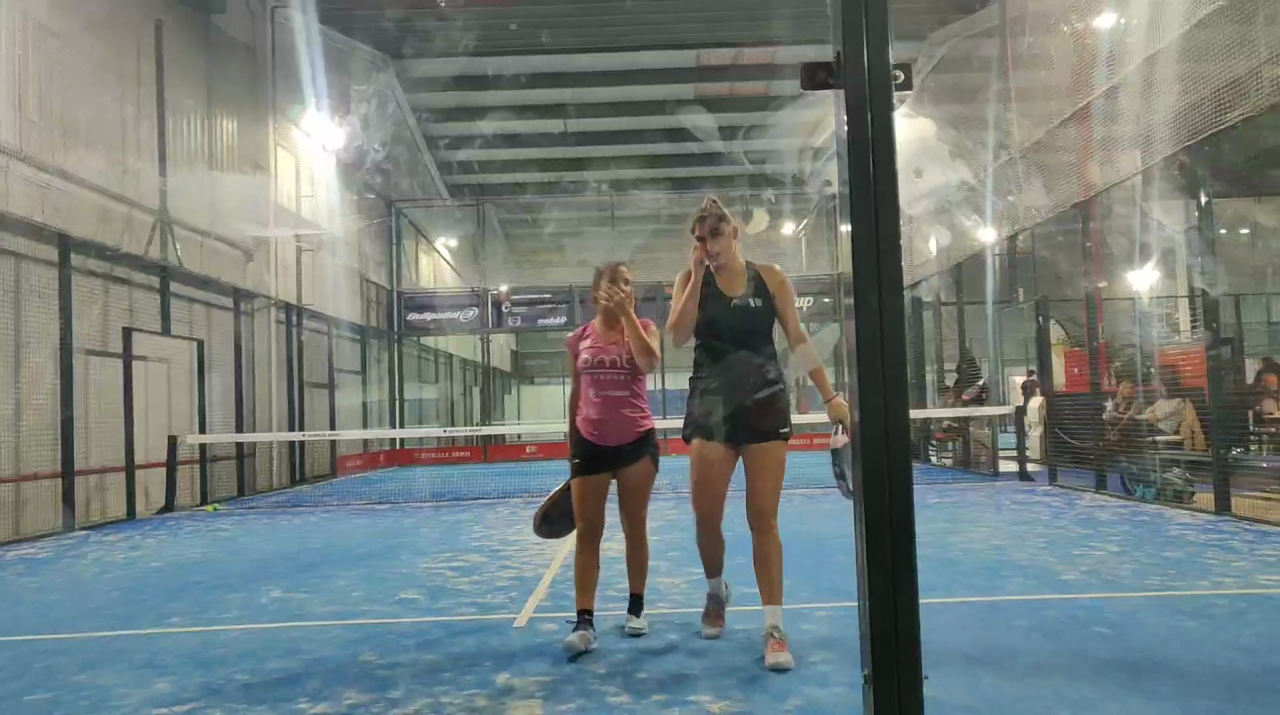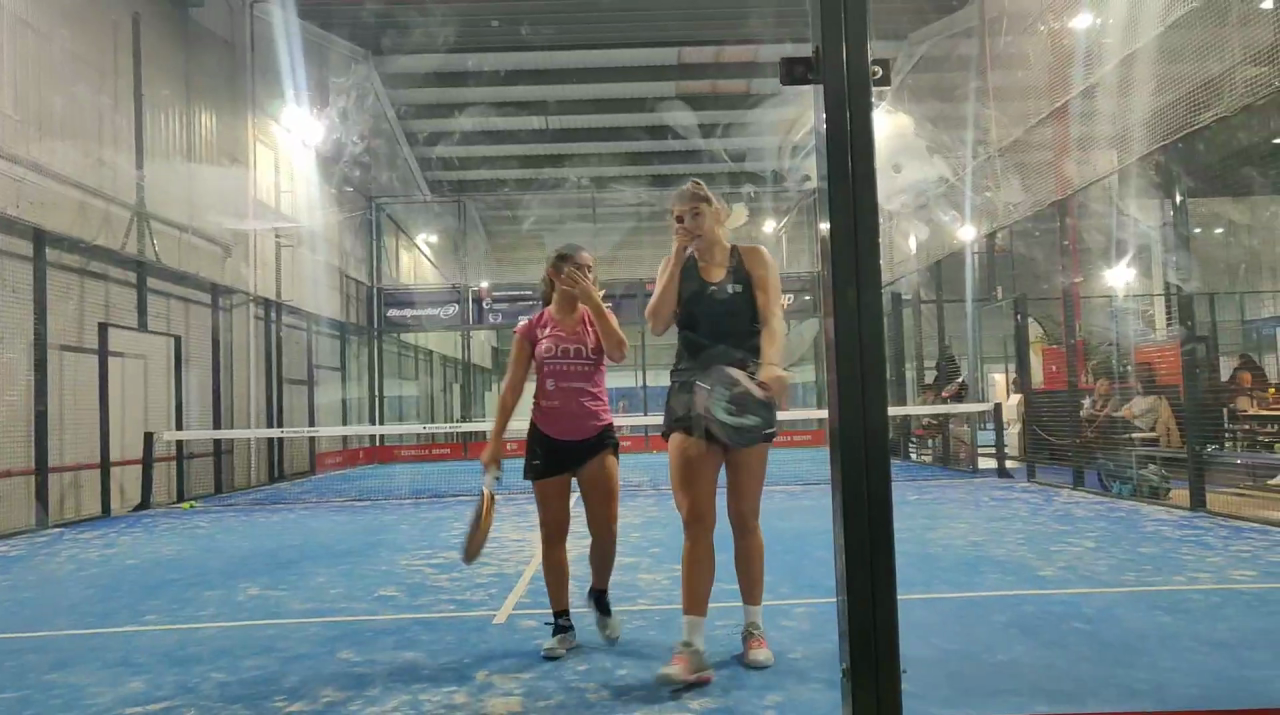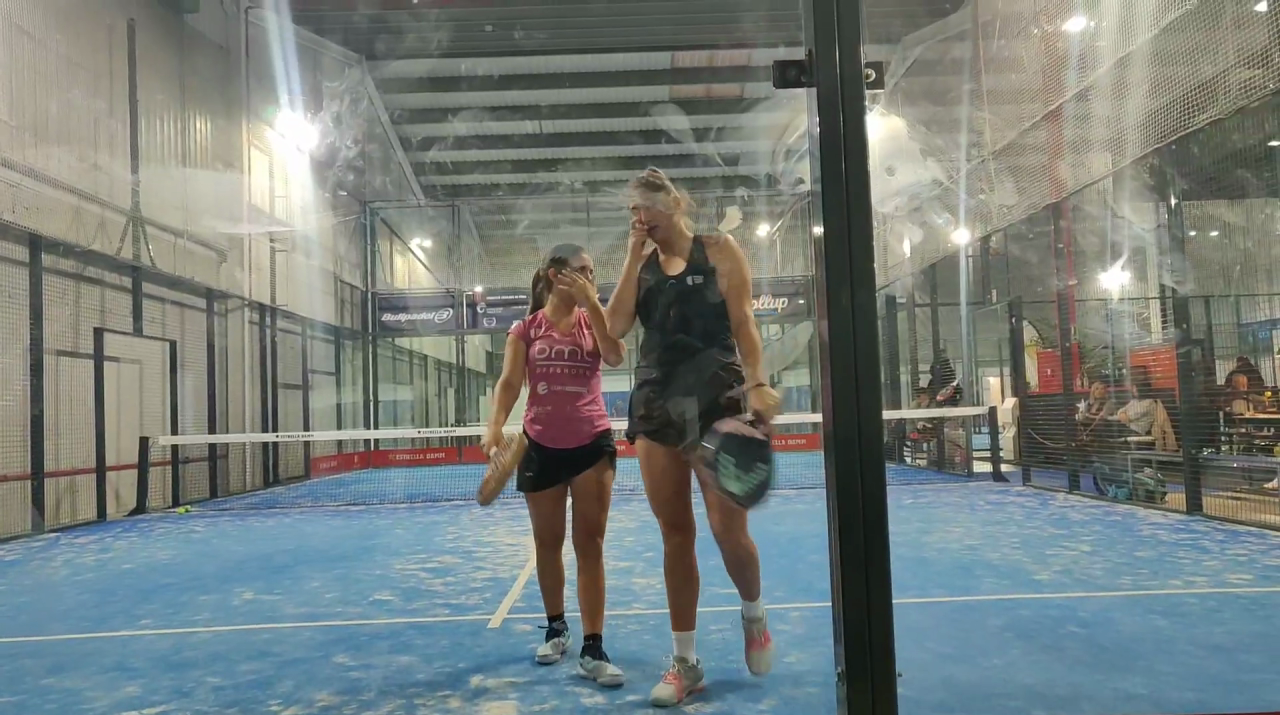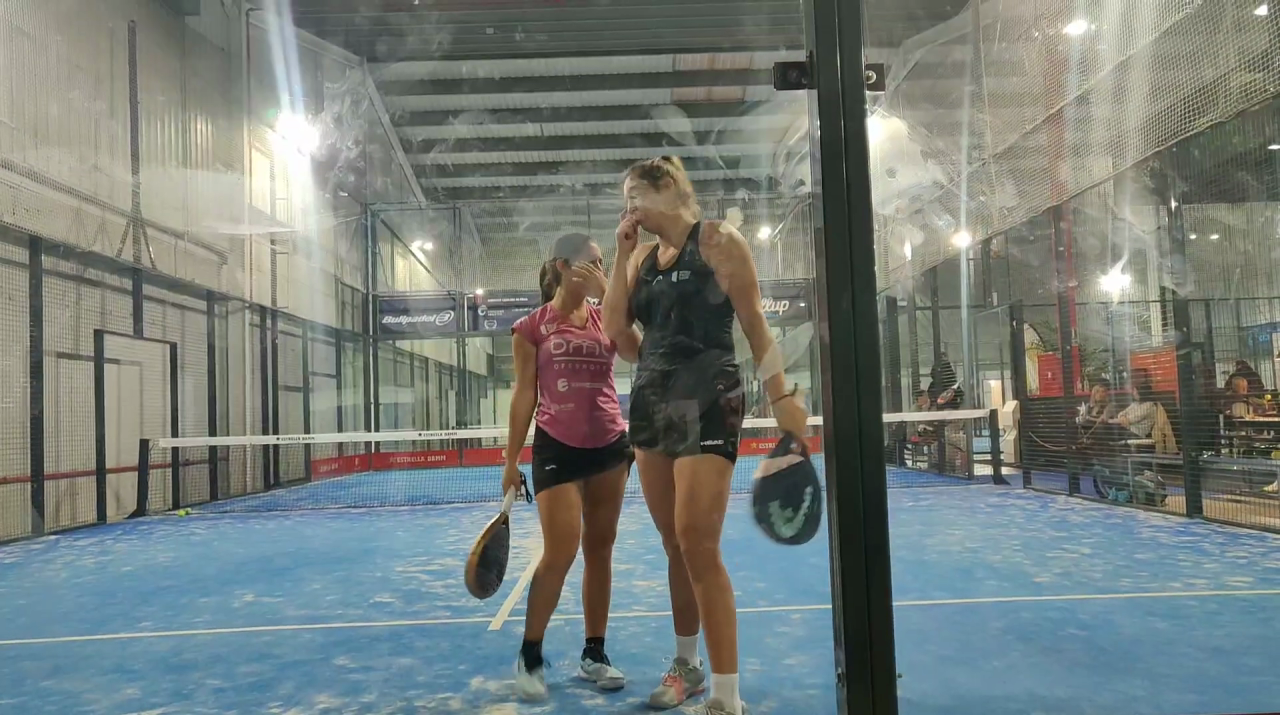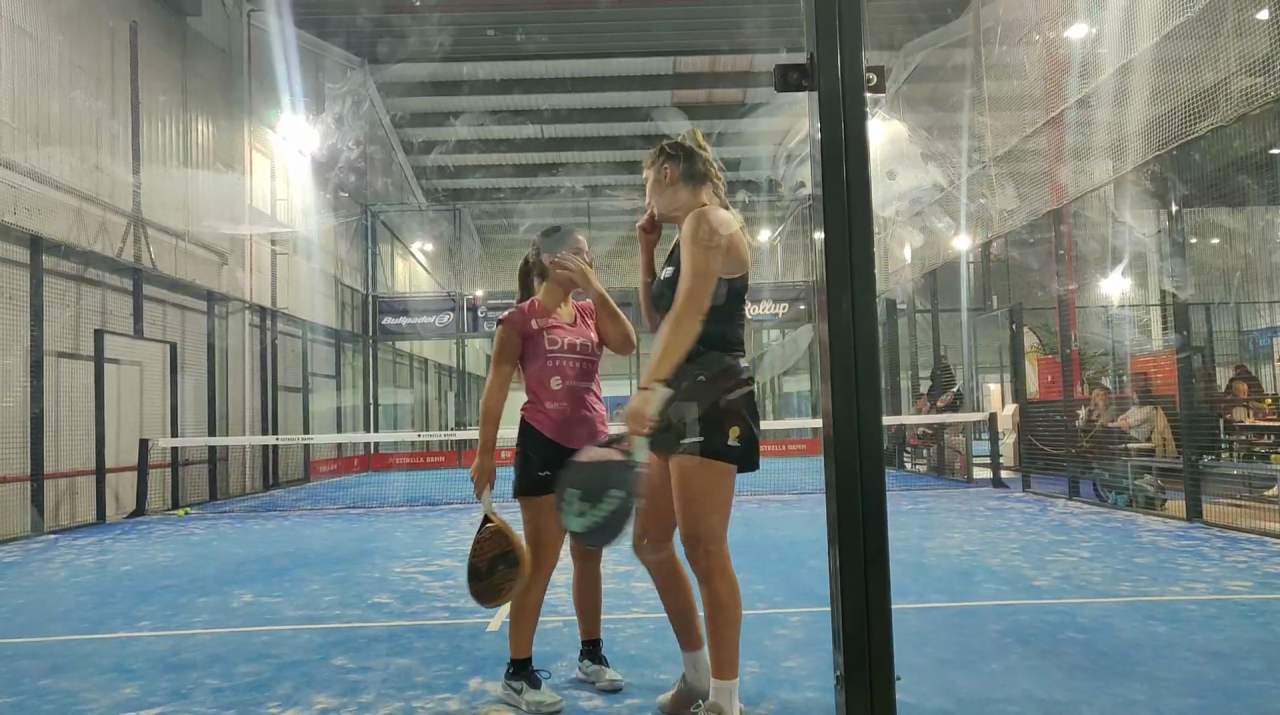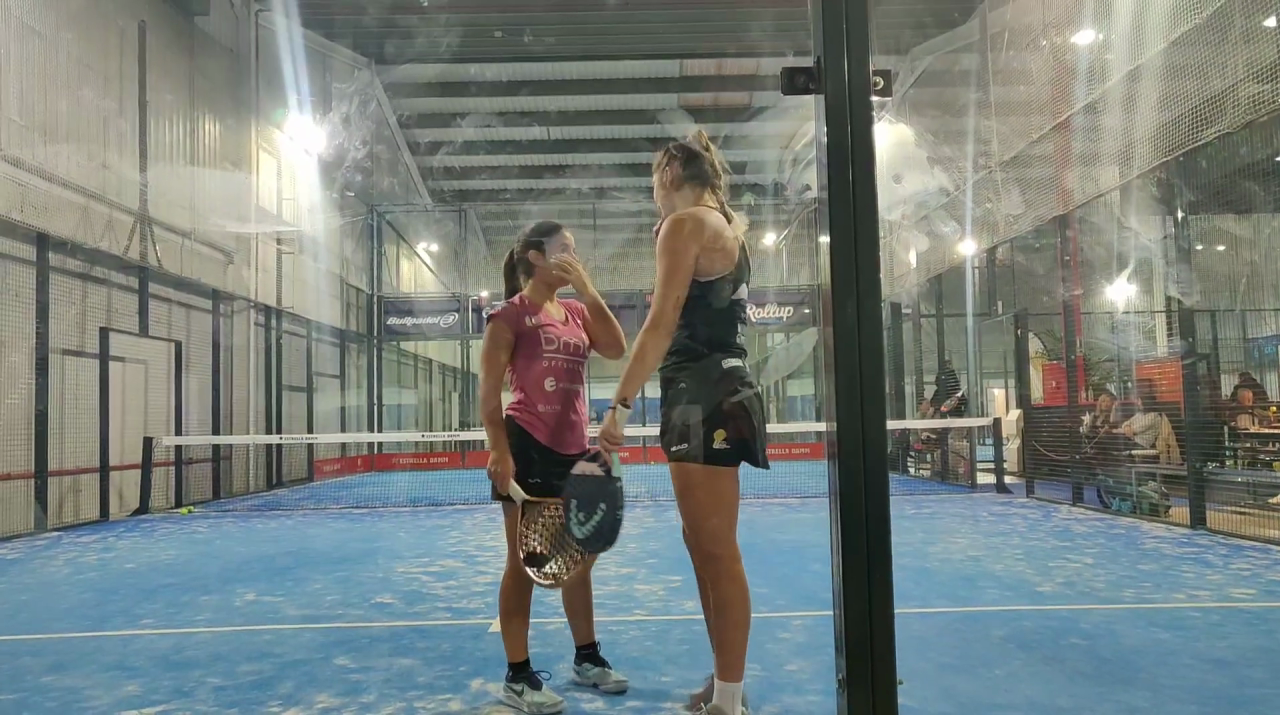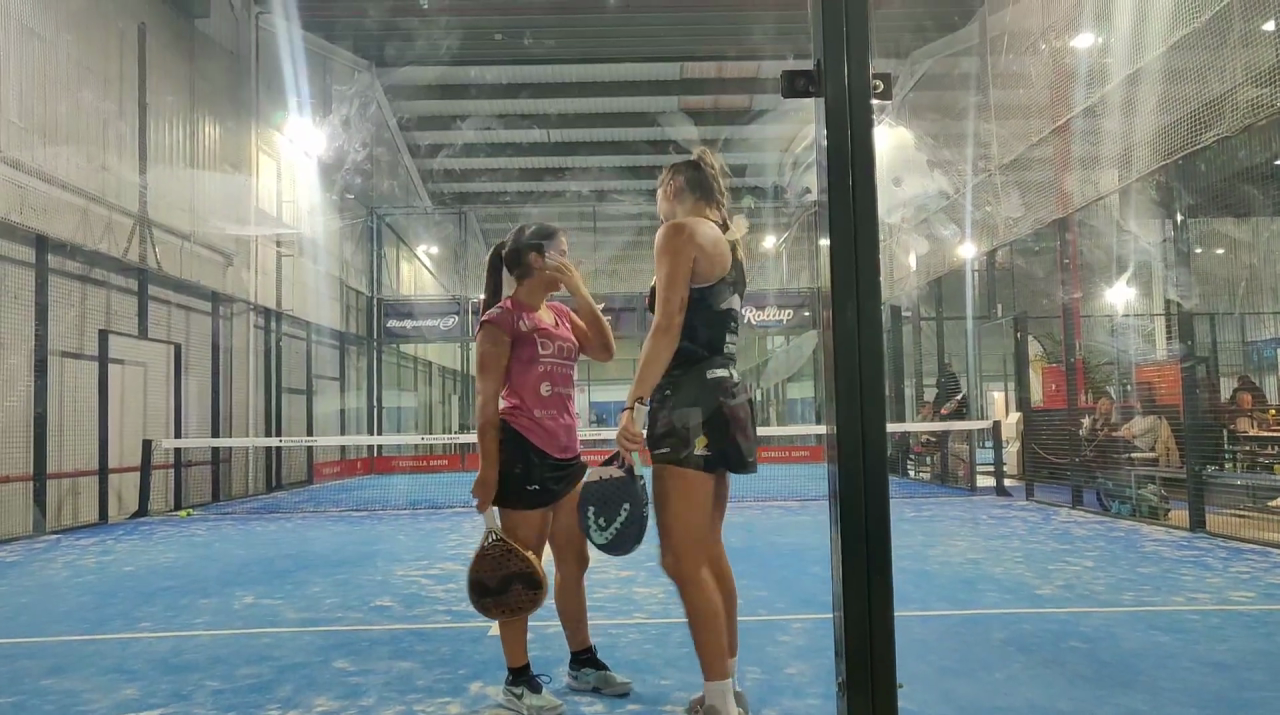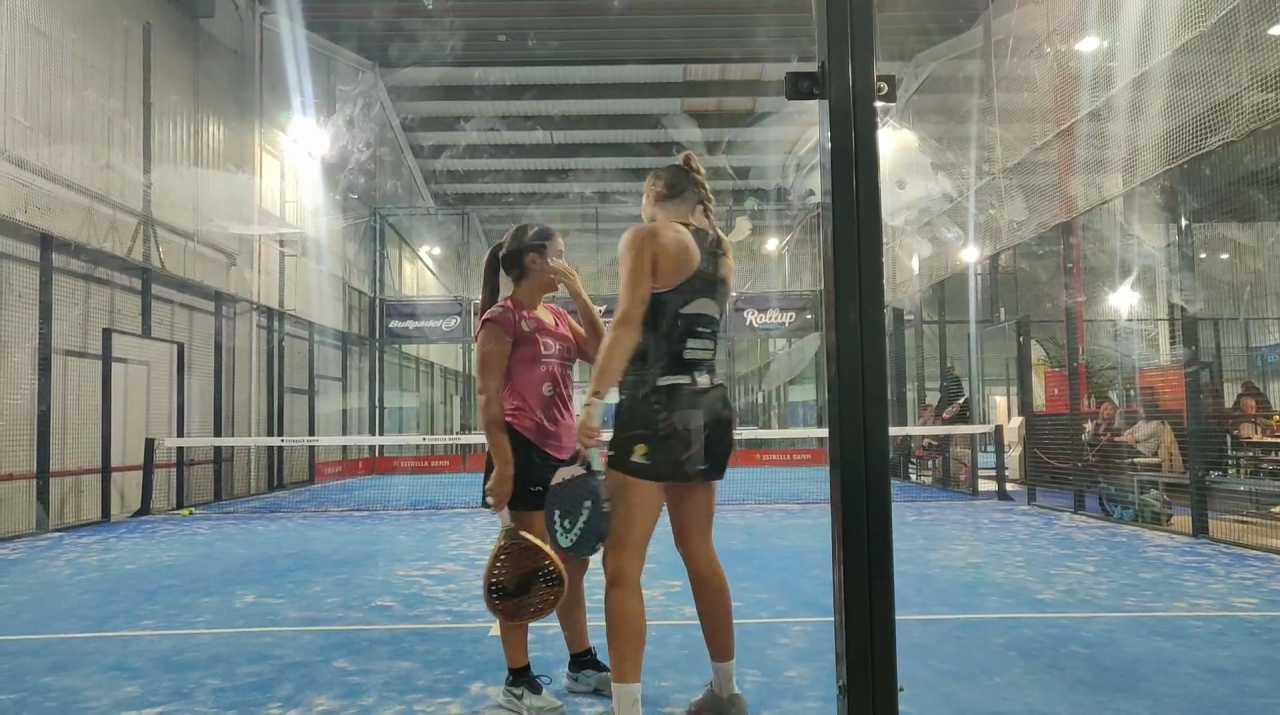
dt=0.4s
person 1, frame 1
left shoulder: (769, 277)
right shoulder: (690, 280)
left elbow: (798, 339)
right elbow: (677, 337)
left wrist: (829, 394)
right wrist: (698, 275)
left hip: (764, 402)
right hip: (710, 403)
left knee: (763, 517)
right knee: (705, 516)
left ankle: (774, 629)
right ankle: (716, 592)
person 1, frame 2
left shoulder: (753, 259)
right shoulder: (675, 266)
left elbow: (773, 319)
right elbow: (657, 324)
left wrist: (771, 364)
right wrist: (677, 258)
right hip: (690, 396)
left knee: (744, 520)
right knee: (695, 520)
left ankle: (753, 627)
right ankle: (694, 648)
person 1, frame 3
left shoulder: (718, 249)
right shoulder: (641, 263)
left elbow: (743, 320)
right elbow: (617, 327)
left wrist: (756, 382)
right wrist: (634, 257)
left hip: (714, 396)
right hip: (653, 400)
left knee: (730, 528)
right knee: (675, 532)
left ankle: (753, 613)
right ankle: (684, 661)
person 1, frame 4
left shoulder: (714, 237)
right shoulder: (641, 257)
left elbow: (751, 317)
right elbow: (614, 328)
left wrist: (780, 389)
right wrist: (624, 254)
left hip: (706, 401)
right hip: (651, 402)
left knee: (697, 545)
right knee: (677, 544)
right ankle: (687, 663)
person 1, frame 5
left shoulder: (705, 219)
right shoulder: (682, 234)
left elbow: (688, 314)
right elbow: (654, 314)
left wrist: (647, 389)
right wrist: (647, 248)
left hip: (710, 399)
right hip: (680, 403)
left knee: (705, 551)
right knee: (650, 542)
person 1, frame 6
left shoulder: (684, 223)
right shoulder: (726, 227)
left elbow: (663, 323)
left wrist: (619, 404)
left hip: (702, 400)
right hip: (718, 397)
left knee: (716, 556)
right knee: (706, 551)
person 1, frame 7
left shoulder: (678, 232)
right shoulder: (725, 243)
left elbow: (668, 325)
left wrist: (633, 404)
left hip: (689, 404)
right hip: (720, 401)
left knee: (681, 559)
right knee: (705, 550)
person 1, frame 8
left shoulder: (644, 239)
right shoulder: (719, 252)
left elbow: (628, 327)
left wrist: (591, 400)
left hip: (653, 411)
right hip: (705, 409)
left knee: (622, 567)
right knee: (699, 554)
person 2, frame 1
left shoulder: (642, 326)
right shoulder: (578, 338)
left elbow: (649, 362)
right elbow: (576, 394)
left wrist: (627, 312)
right wrist: (571, 443)
left hip: (636, 441)
right hip: (590, 443)
left knee: (634, 529)
right knee: (587, 531)
left ankle: (636, 607)
right ankle: (584, 623)
person 2, frame 2
left shoulder: (599, 316)
right shoulder: (532, 328)
left elbow: (619, 352)
right elbow: (513, 384)
left wrist: (593, 301)
right wrist: (495, 439)
left hip: (597, 435)
right hip: (548, 439)
left knee: (605, 530)
right knee: (553, 534)
left ankle: (600, 596)
right ankle: (562, 625)
person 2, frame 3
left shoulder: (593, 320)
right shoulder: (525, 330)
left elbow: (616, 356)
right elbow: (509, 383)
left wrist: (591, 302)
right wrist: (494, 429)
left hip: (593, 444)
right hip: (542, 447)
left knee: (590, 543)
right knee: (548, 546)
left ankle: (593, 650)
right ankle: (556, 627)
person 2, frame 4
left shoulder: (603, 317)
right shoulder: (533, 326)
left elbow: (634, 350)
right elbow: (524, 395)
left wrist: (607, 295)
right wrist: (512, 460)
left hip: (609, 444)
right hip: (557, 446)
left knee: (599, 549)
right knee: (560, 550)
left ankle: (594, 653)
right ankle: (530, 653)
person 2, frame 5
left shoulder: (589, 312)
right shoulder: (521, 319)
left elbow: (627, 344)
right elbow: (496, 389)
left wrist: (595, 288)
right wrist: (484, 453)
left hip: (594, 444)
right hip: (544, 445)
left knee: (589, 555)
right knee: (540, 559)
left ankle: (591, 655)
right ankle: (517, 674)
person 2, frame 6
left shoulder: (575, 311)
right shoulder: (510, 315)
left elbow: (616, 348)
right elbow: (489, 390)
left wrist: (587, 289)
right wrist: (500, 452)
left hip: (574, 447)
right hip: (530, 447)
right knee: (525, 562)
left ankle: (587, 658)
person 2, frame 7
left shoulder: (561, 314)
right shoulder: (502, 319)
left elbow: (605, 350)
right elbow: (487, 399)
left wrist: (581, 293)
right wrist: (488, 468)
left hip: (566, 453)
right hip: (525, 453)
left knee: (574, 562)
left ankle: (583, 662)
person 2, frame 8
left shoulder: (557, 316)
right shoulder: (502, 319)
left elbow: (600, 354)
right elbow: (490, 397)
left wrist: (581, 296)
right wrist: (502, 465)
left hip: (563, 454)
right hip: (525, 455)
left knee: (572, 563)
left ankle: (582, 664)
